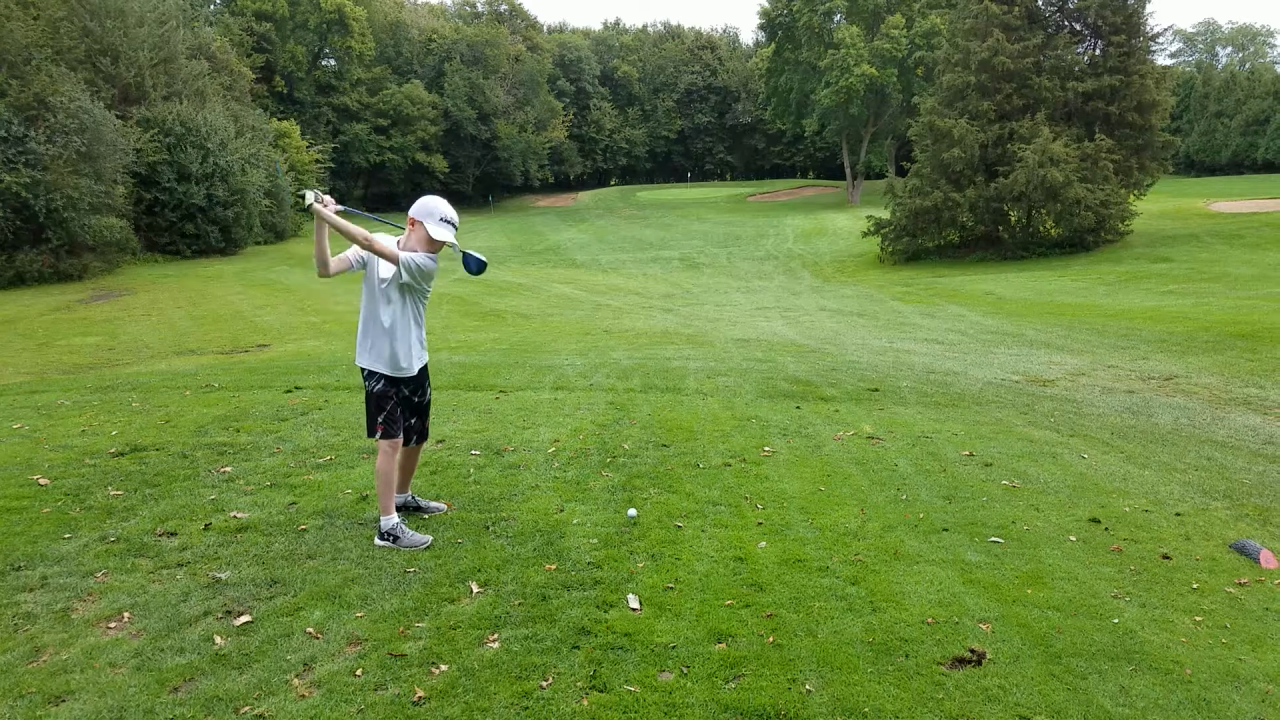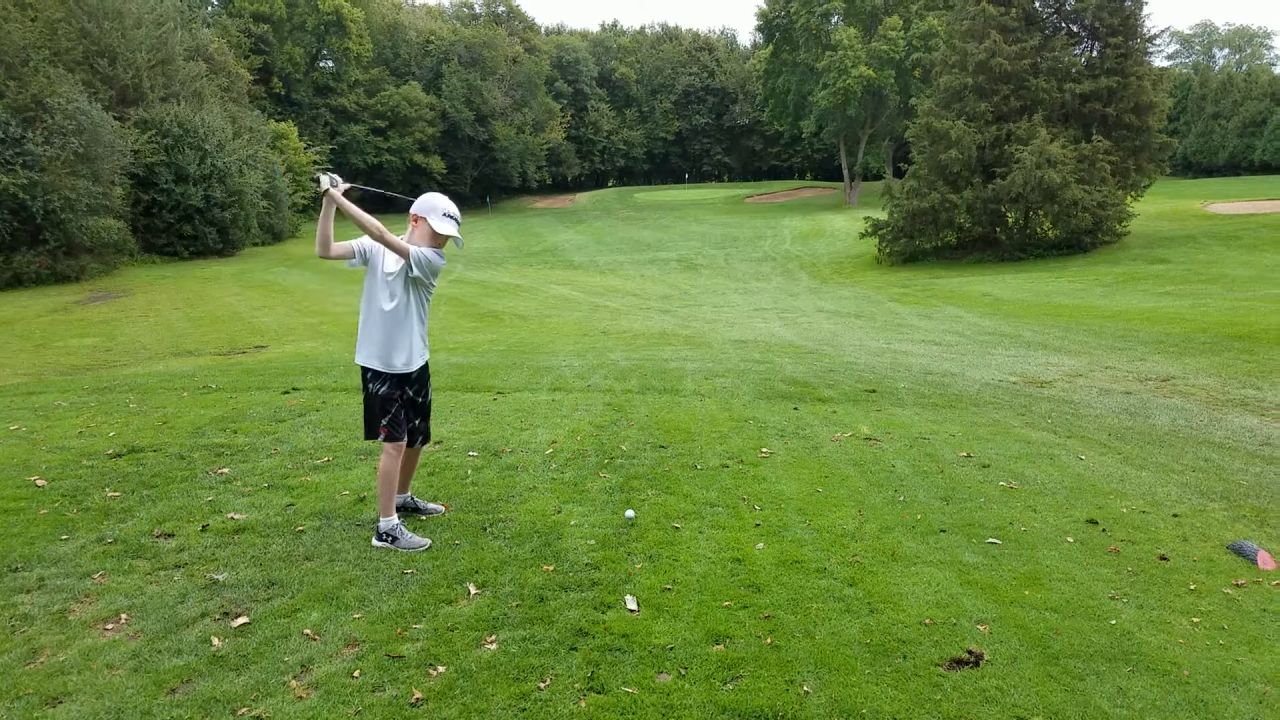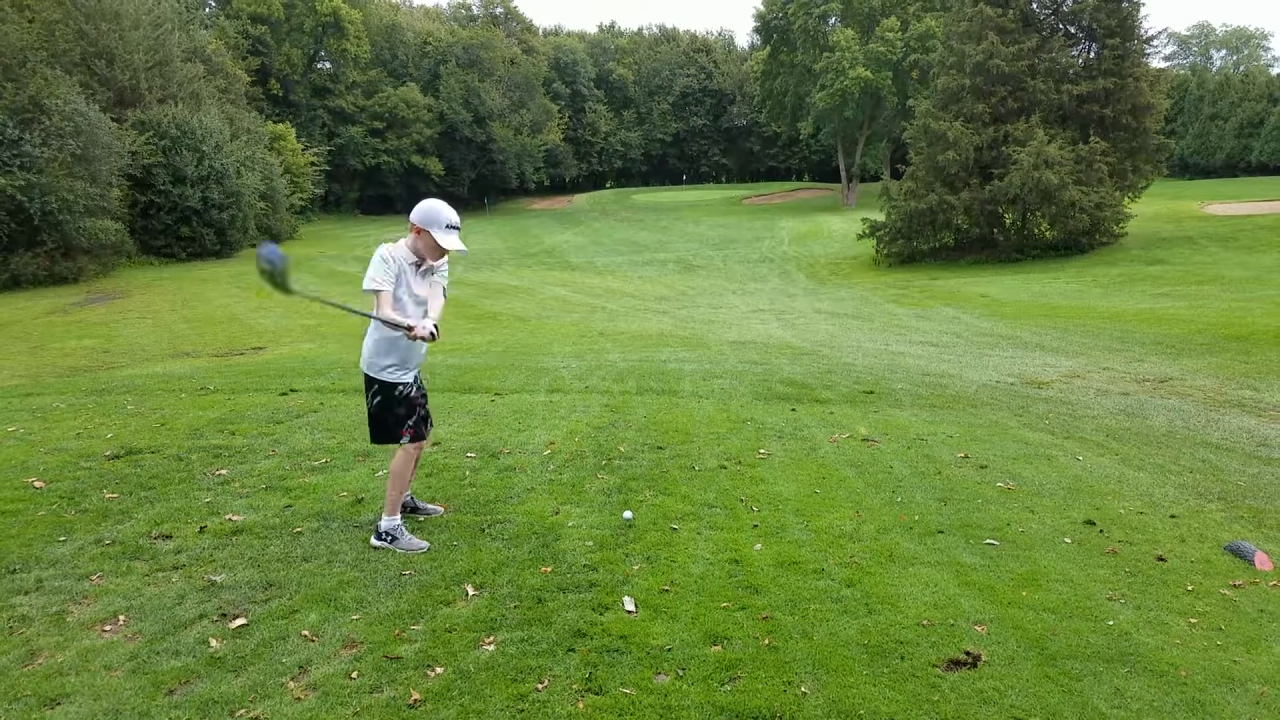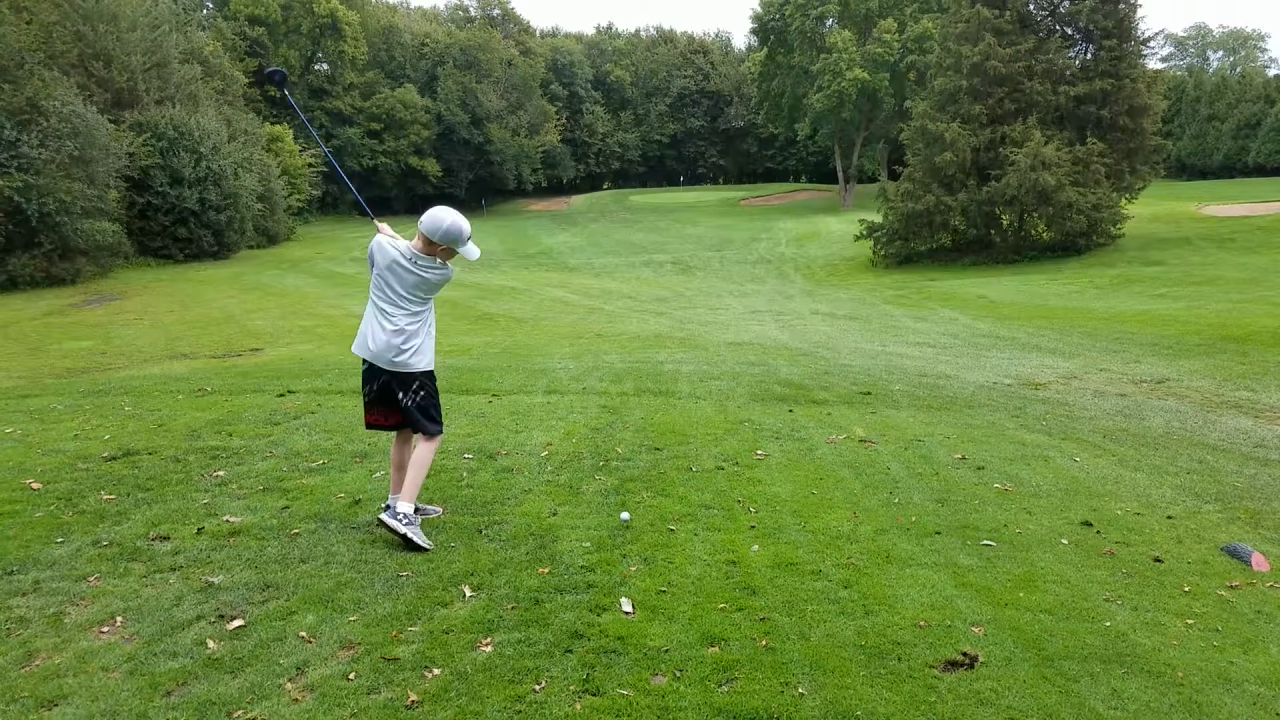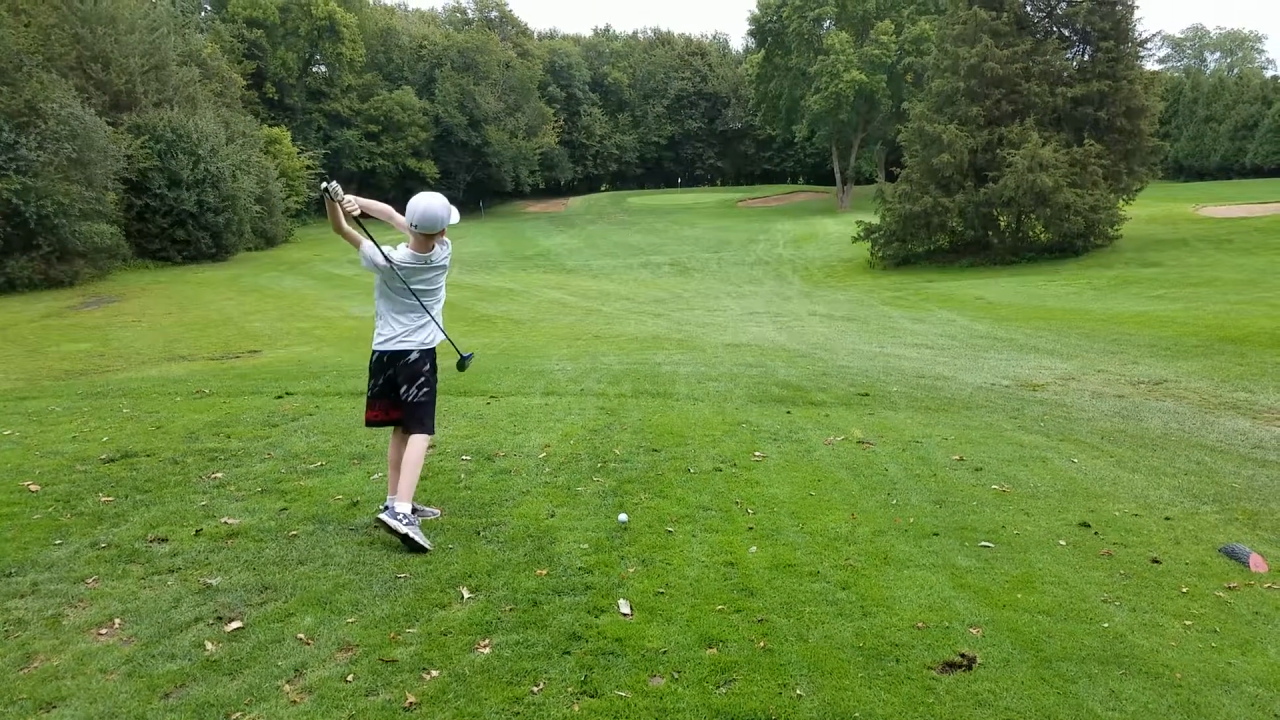
dt=0.3s
person 1, frame 1
left shoulder: (425, 265)
right shoulder: (377, 248)
left elbow: (369, 243)
right elbow: (326, 270)
left wrist: (327, 213)
right wrist: (322, 221)
left hip: (413, 365)
right hip: (379, 364)
left knee: (415, 438)
right knee: (391, 441)
left ankle: (403, 498)
right ankle: (388, 527)
person 1, frame 2
left shoulder: (432, 261)
right shoulder: (375, 250)
left elbow: (381, 233)
right elbow: (324, 250)
left wrist: (338, 197)
right wrist: (329, 200)
left hip: (413, 364)
right hip: (379, 364)
left knee: (416, 440)
right knee: (395, 443)
left ankle: (401, 498)
right ankle: (387, 527)
person 1, frame 3
left shoulder: (438, 266)
right shoulder: (388, 258)
left elbow: (435, 303)
right elbow: (381, 309)
left wrist: (428, 323)
right wrist: (407, 322)
left hip: (404, 366)
right hip: (389, 369)
left knee: (414, 433)
right knee: (409, 440)
left ankle: (399, 498)
right ankle: (388, 528)
person 1, frame 4
left shoulder: (382, 247)
right shoulder: (440, 273)
left wrist: (386, 231)
left hip: (376, 358)
right hip: (412, 363)
left knee: (405, 428)
right knee: (429, 434)
left ankle: (398, 501)
right ankle: (402, 511)
person 1, frame 5
left shoulder: (388, 261)
right shoulder: (444, 252)
left elbow: (341, 229)
right elbow: (394, 215)
left wrist: (335, 200)
right wrist: (355, 202)
left hip: (384, 351)
right hip: (418, 352)
left knee: (400, 427)
right knee: (419, 431)
left ankle: (396, 502)
right ankle: (401, 510)
